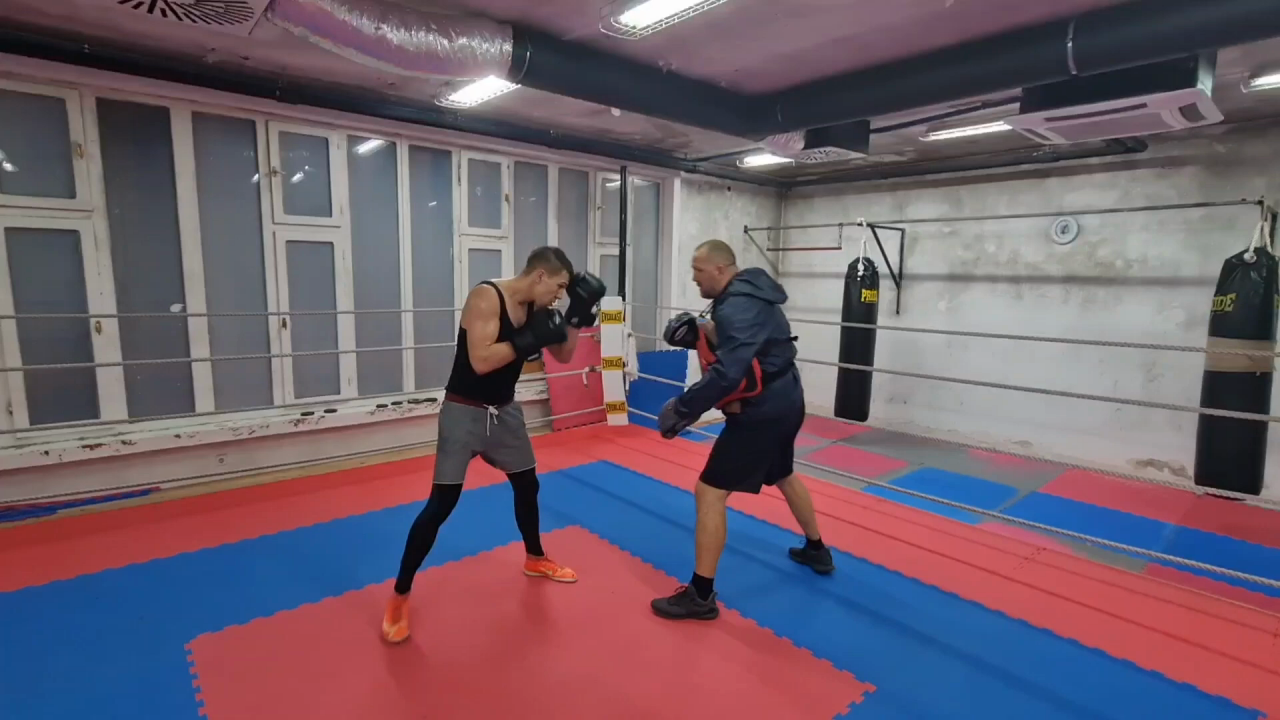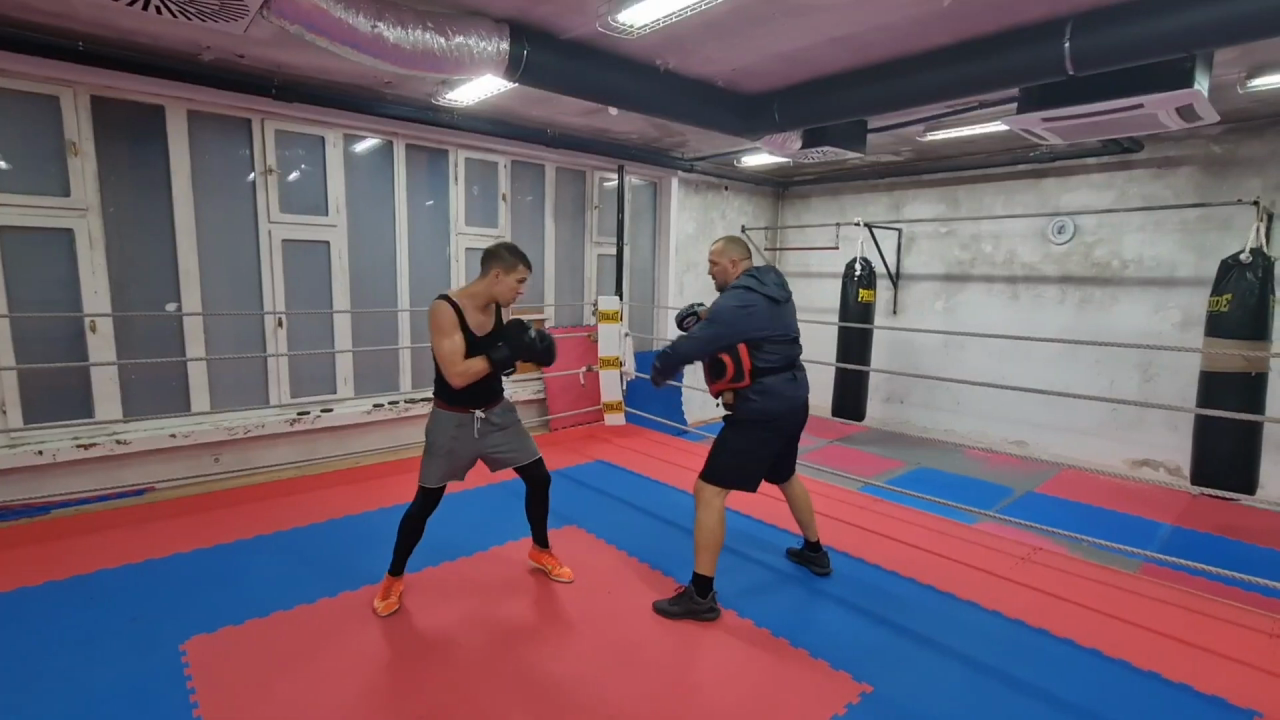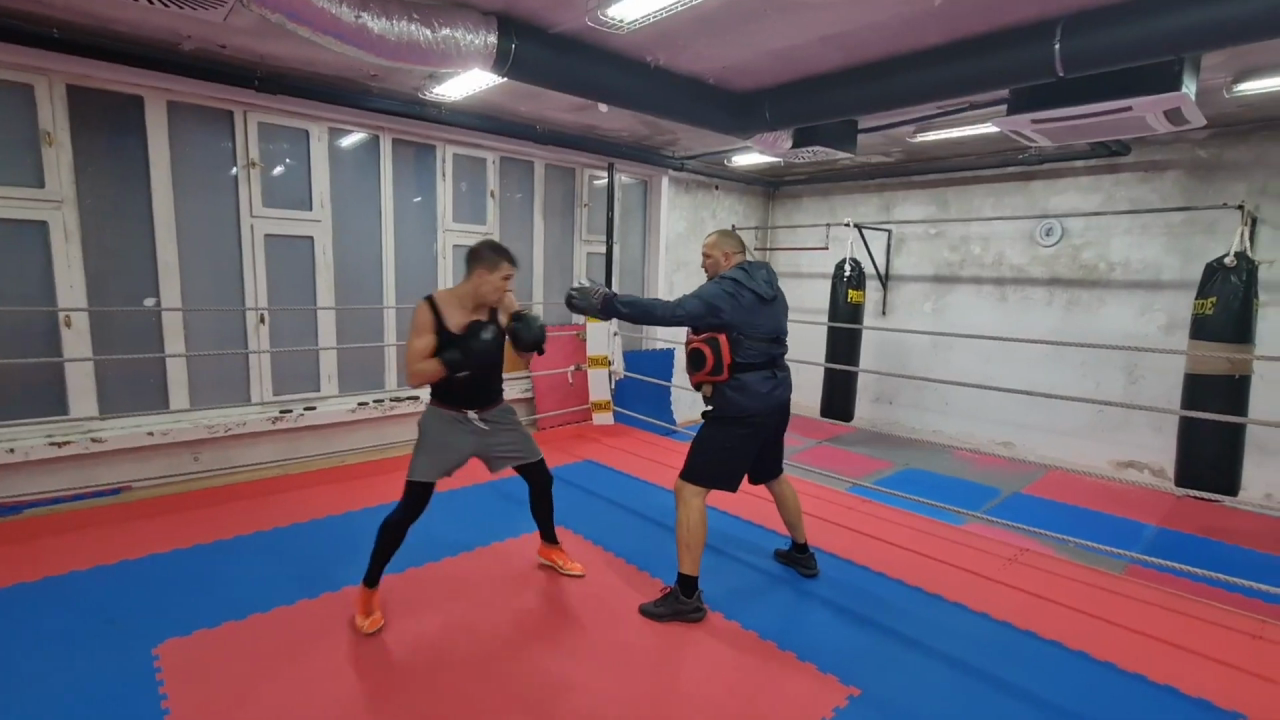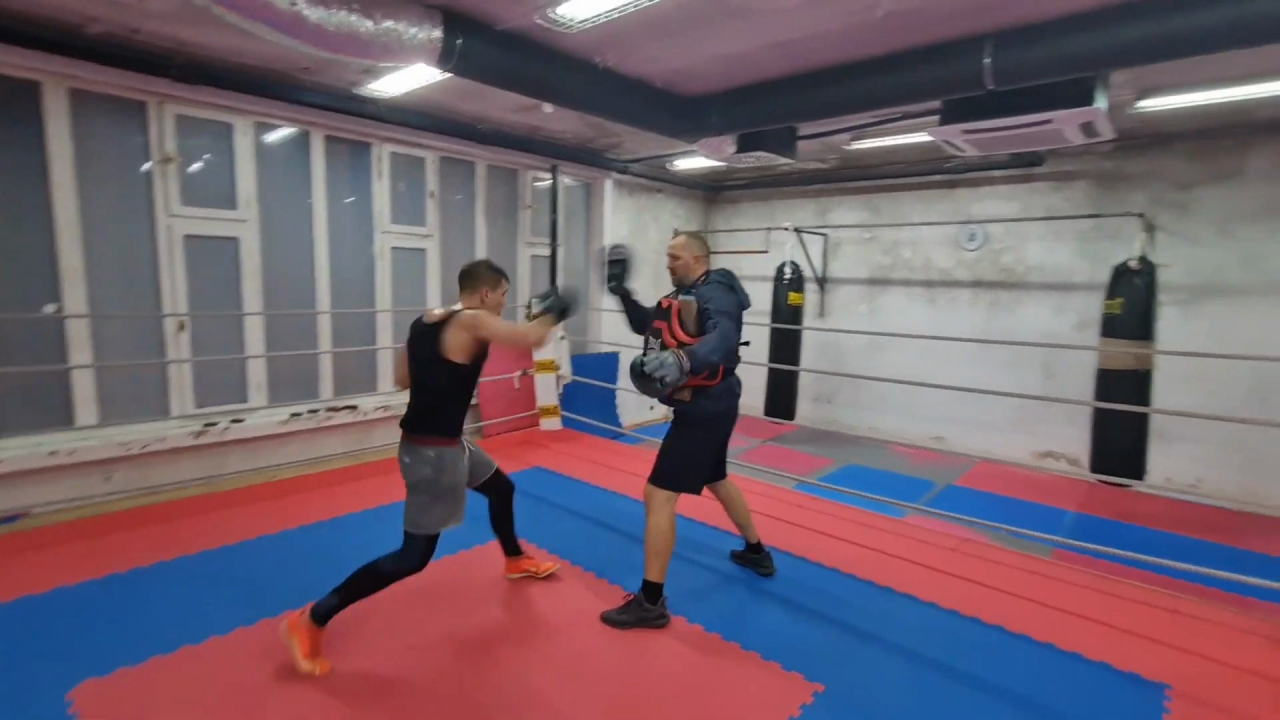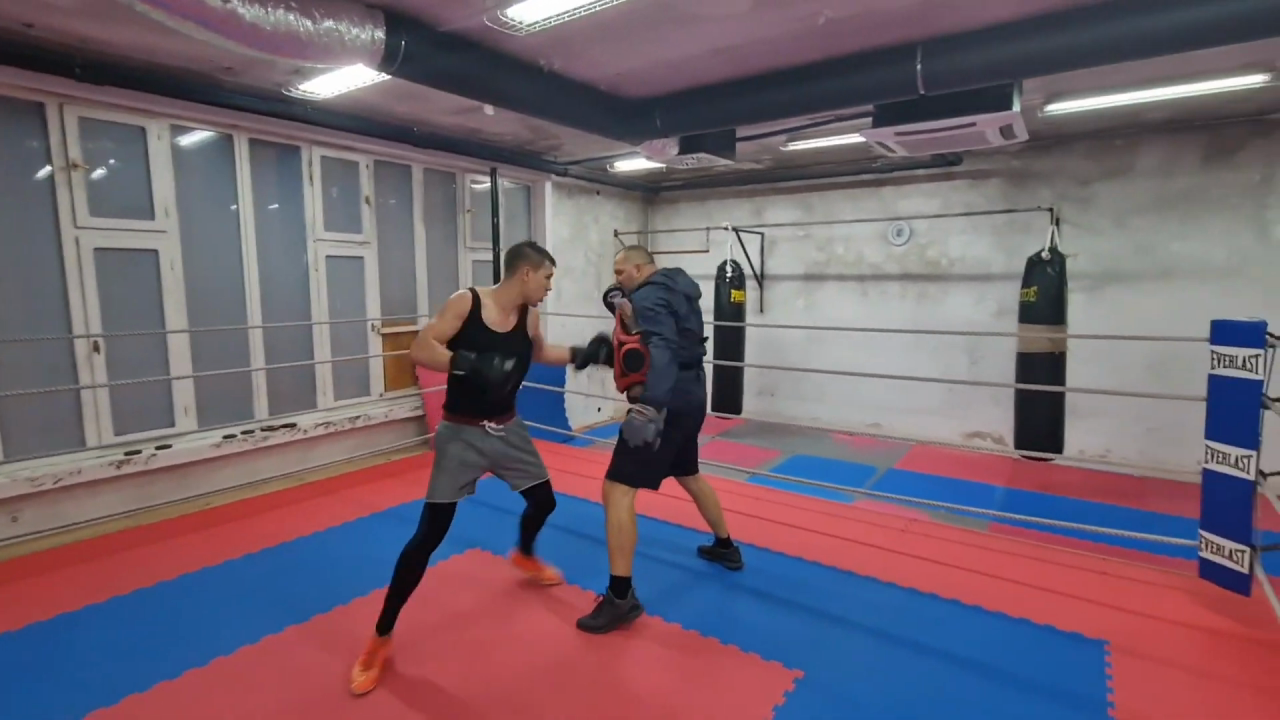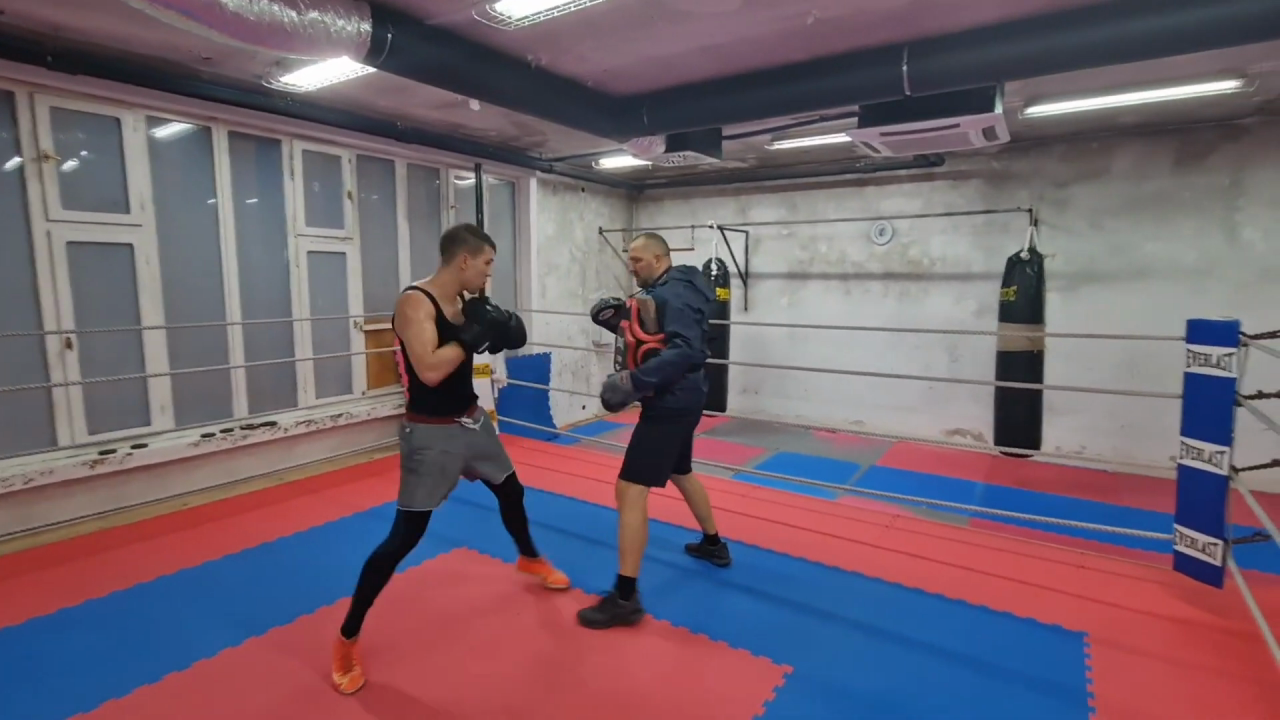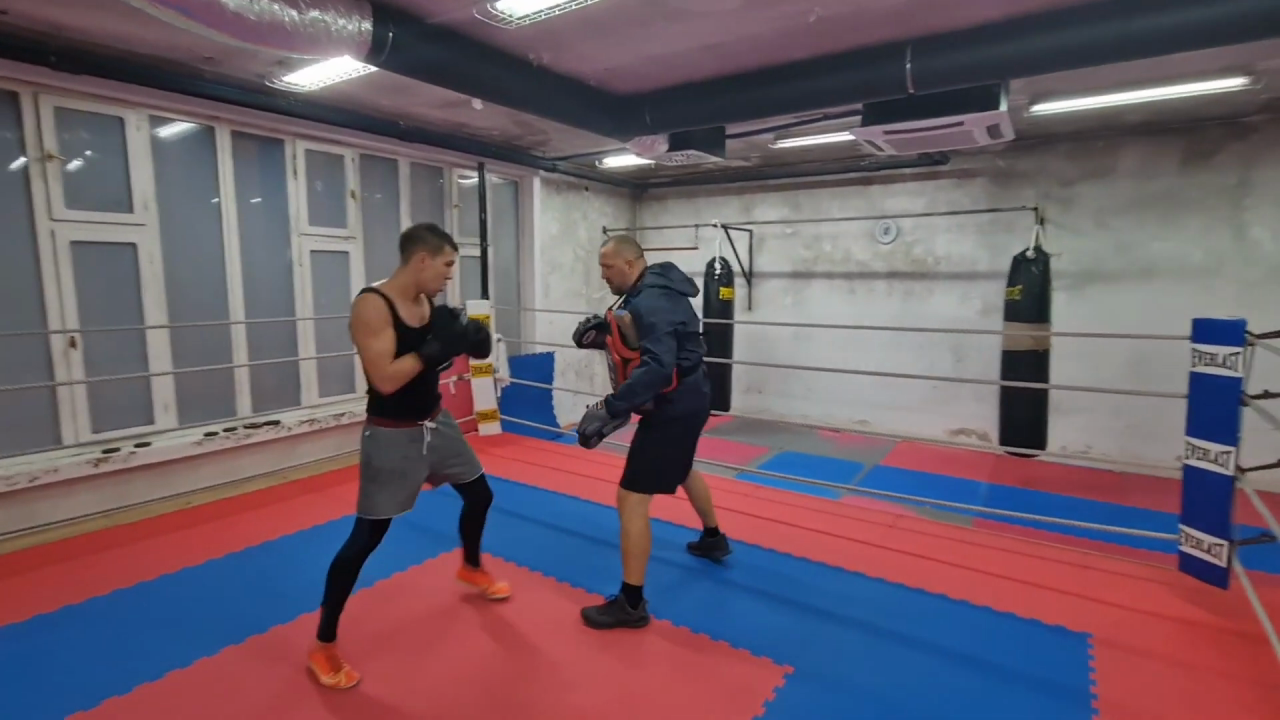
dt=0.4s
person 1, frame 1
left shoulder: (535, 308)
right shoulder: (485, 297)
left elbow: (564, 355)
right elbow: (481, 361)
left wrist: (579, 313)
right wrist: (530, 340)
left hip: (504, 411)
right hip: (464, 411)
left knee: (528, 485)
right knee: (442, 503)
left ankle: (535, 558)
right ankle: (400, 595)
person 1, frame 2
left shoulder: (499, 308)
right shoulder: (445, 310)
right elbow: (455, 376)
left wrist: (527, 349)
right wrist: (505, 352)
left hip: (497, 412)
right hip: (453, 419)
left knee: (539, 476)
right knee: (426, 502)
left ankle: (541, 551)
right ankle: (394, 578)
person 1, frame 3
left shoulder: (503, 305)
right shoulder: (428, 309)
left elbow: (534, 335)
right elbow: (414, 373)
left wrist: (531, 335)
right wrist: (460, 357)
left hip: (495, 414)
right hip: (446, 417)
left knee: (541, 476)
right knee: (411, 507)
left ankle: (550, 548)
right ankle: (369, 590)
person 1, frame 4
left shoulder: (425, 322)
right shoulder: (473, 322)
left elbow: (405, 378)
right elbow: (526, 339)
right wrist: (551, 309)
left hip: (449, 444)
right hip: (435, 451)
left knee: (501, 487)
right knee: (413, 557)
left ankle: (516, 558)
right ankle: (314, 622)
person 1, frame 5
left shoulder: (525, 314)
right shoulder: (465, 302)
left elbow: (538, 354)
right elbow: (419, 350)
left wrist: (582, 353)
right wrist: (465, 364)
left hip: (507, 426)
right hip: (463, 432)
left knee: (543, 498)
right knee: (431, 533)
left ankle: (524, 556)
right ankle: (380, 640)
person 1, frame 6
left shoulder: (460, 299)
right shoulder: (414, 302)
right elbow: (430, 371)
left wrist: (497, 331)
right wrist: (479, 334)
left hip: (472, 419)
right hip: (432, 430)
left knee: (511, 490)
right knee: (406, 535)
left ankle: (531, 560)
right ankle: (346, 640)
person 1, frame 7
left shoulder: (427, 301)
right shoulder: (371, 305)
right elbow: (386, 381)
left wrist: (462, 340)
right wrist: (434, 345)
left hip: (435, 421)
right hip: (393, 433)
left knee: (479, 493)
right knee: (367, 536)
left ankle: (472, 569)
right ankle: (323, 646)
person 2, frame 1
left shoulder: (738, 307)
right shoulder: (748, 296)
left elbow: (727, 372)
left wrist: (682, 407)
right wrist: (695, 334)
left hip: (761, 412)
right hip: (784, 403)
left knee: (709, 493)
right knee: (783, 476)
left ankle: (701, 595)
right ankle: (817, 550)
person 2, frame 2
left shoulder: (738, 300)
right shoulder: (775, 294)
left elbow: (695, 343)
left wrist: (662, 365)
right wrist: (704, 321)
left hip: (760, 410)
right hip: (792, 402)
left knee: (709, 491)
right knee: (785, 477)
left ankle: (701, 595)
right ankle: (814, 551)
person 2, frame 3
left shoulder: (724, 290)
right shoulder: (768, 291)
left elbow: (669, 311)
left wrist: (605, 300)
right wrist: (697, 311)
left hip: (739, 407)
right hip: (773, 400)
left knee: (689, 490)
right knee: (773, 477)
left ankle: (687, 596)
right ankle: (802, 553)
person 2, frame 4
left shoulder: (715, 296)
right shoulder: (683, 297)
left elbow: (720, 343)
right elbow: (647, 324)
left wrist: (684, 361)
right wrist: (621, 288)
left hip: (705, 409)
right hip: (706, 406)
left knee: (659, 495)
right knee: (717, 480)
left ankle: (651, 601)
right ankle: (757, 553)
person 2, frame 5
left shoulder: (648, 297)
right shoulder: (675, 293)
left elbow: (664, 350)
left wrist: (649, 407)
right wrist: (625, 313)
left hip: (668, 404)
right hip: (688, 399)
left knee: (617, 490)
right knee: (688, 475)
left ankle: (621, 598)
right ankle: (726, 547)
person 2, frame 6
left shoulder: (673, 294)
right shoulder: (666, 291)
left elbow: (684, 350)
right elbow: (652, 338)
left wrist: (634, 380)
right wrist: (620, 320)
left hip: (670, 403)
right hip: (678, 400)
left knee: (630, 490)
right knee: (680, 473)
left ankle: (625, 597)
right ankle: (713, 544)
person 2, frame 7
left shoulder: (650, 303)
right shoulder: (654, 291)
left elbow: (657, 366)
left wrist: (610, 409)
right wrist: (606, 334)
left hip: (673, 408)
right hip: (687, 400)
left knee: (632, 498)
right knee: (683, 469)
left ankle: (631, 603)
right ankle: (713, 537)
